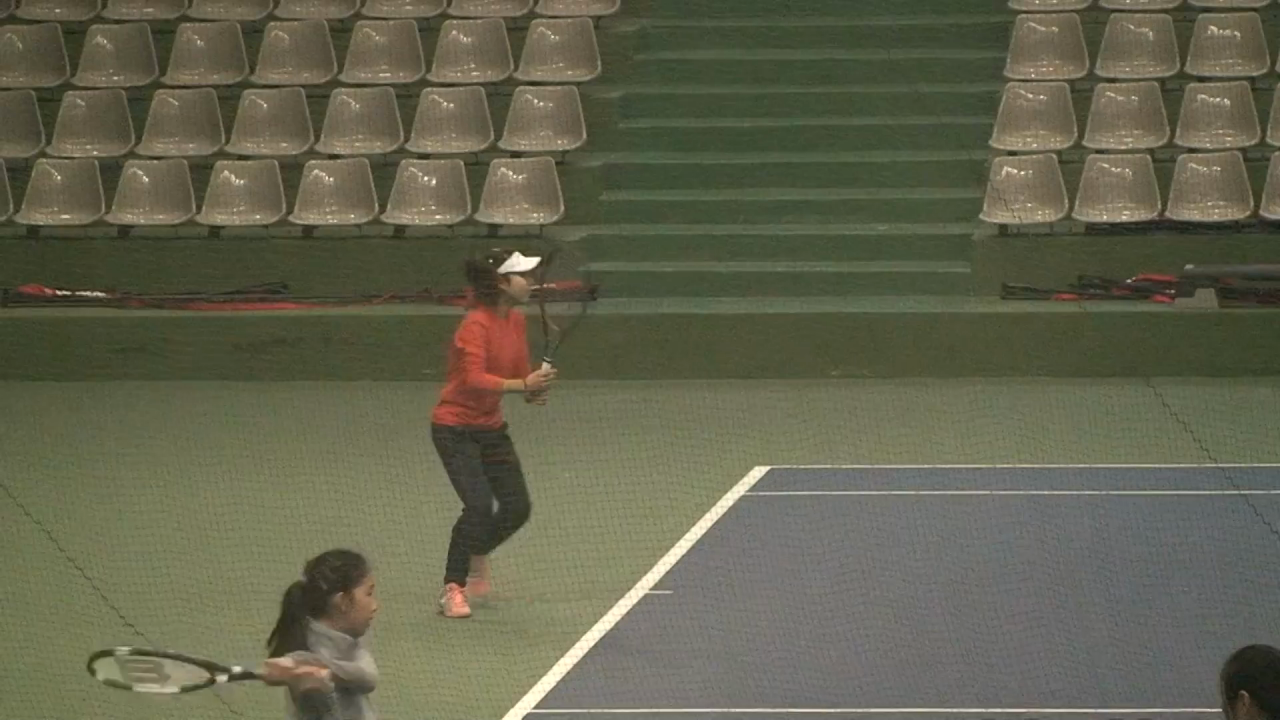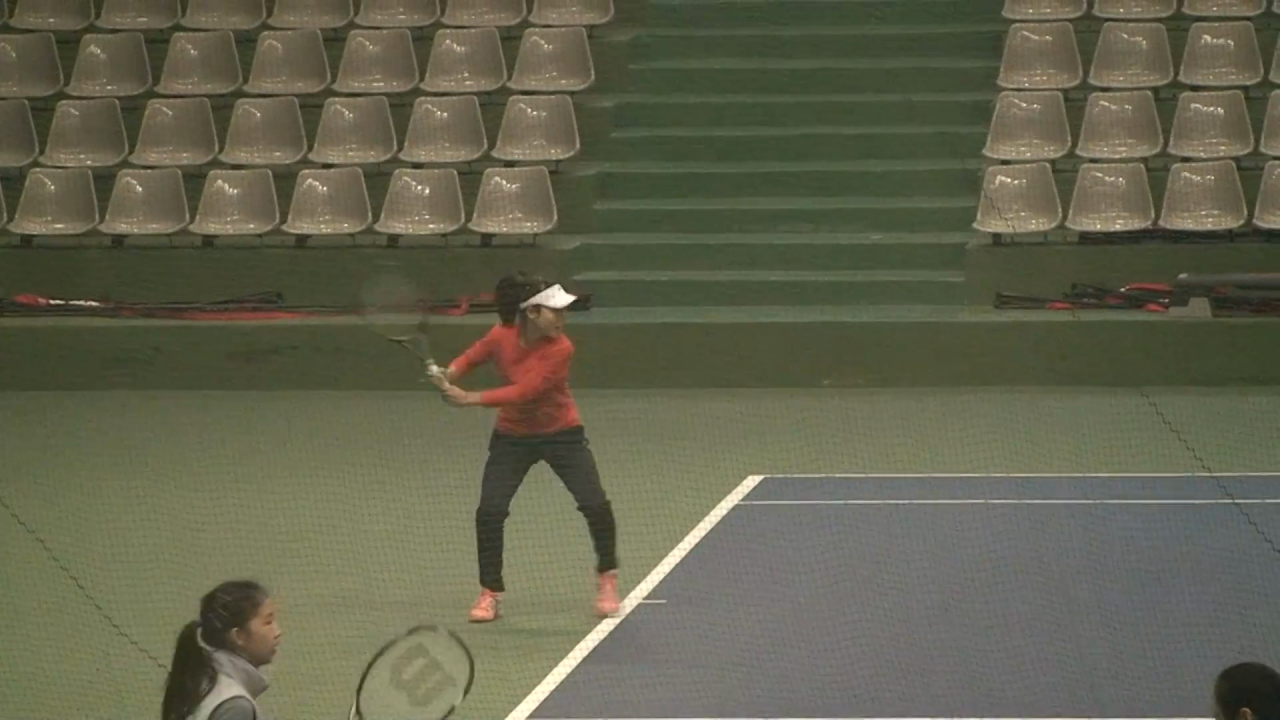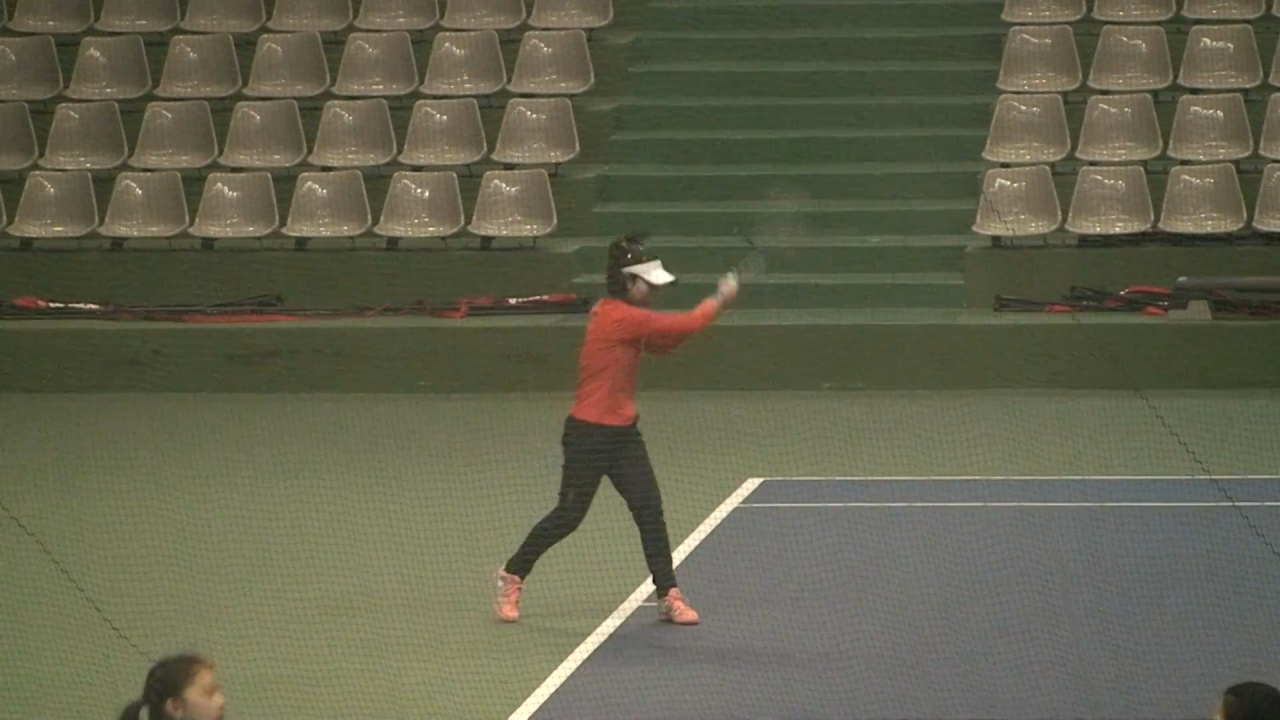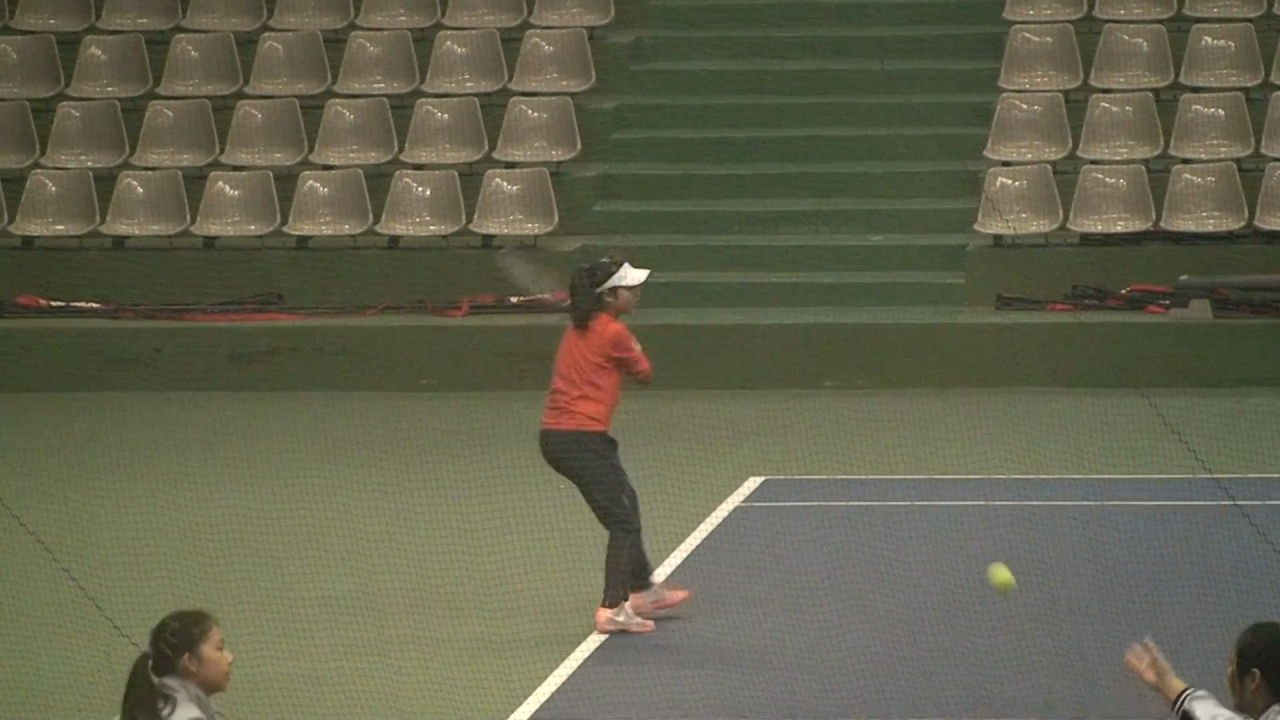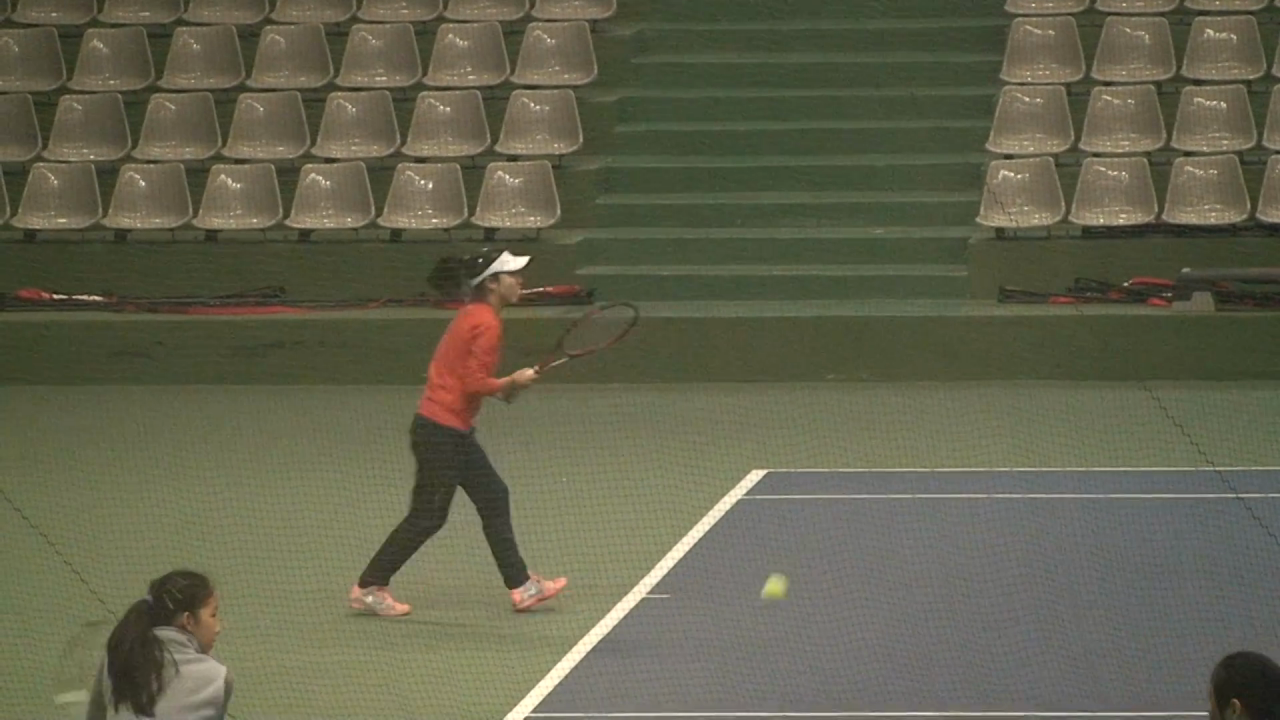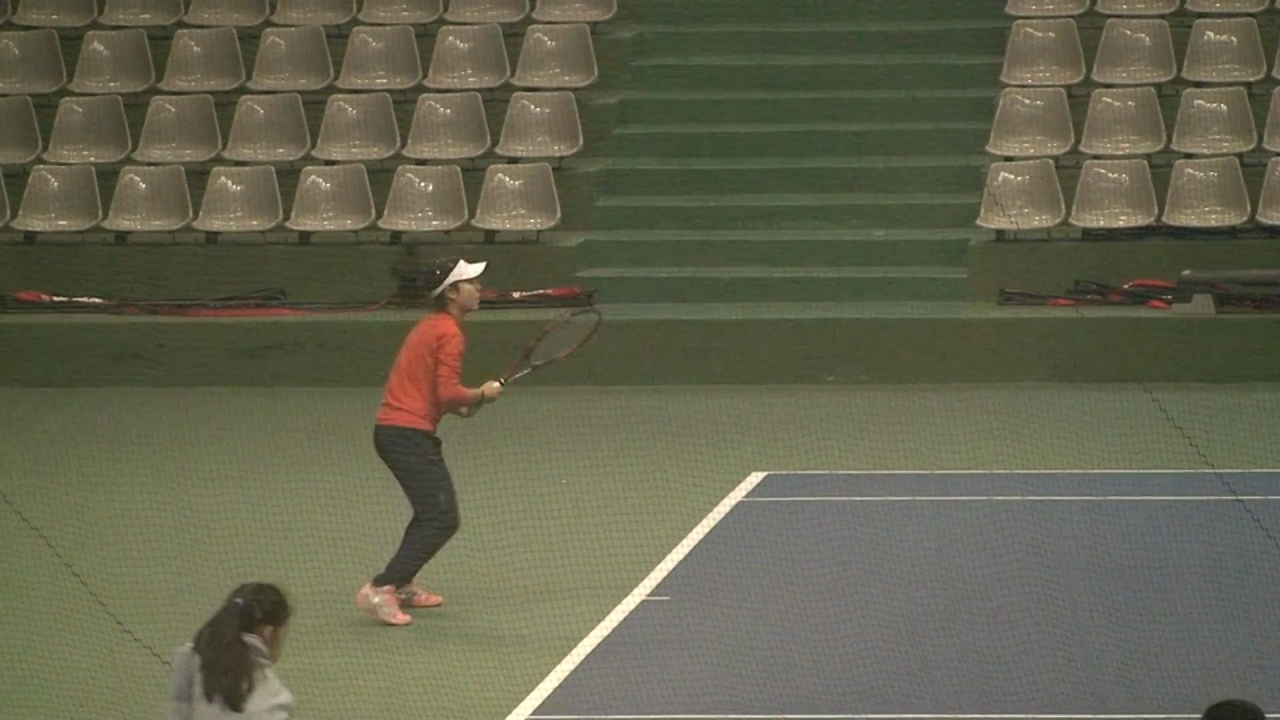
dt=0.5s
person 1, frame 1
left shoulder: (516, 319)
right shoulder: (475, 324)
left elbow: (522, 372)
right elbow: (473, 380)
left wrist: (536, 385)
right wrist: (520, 384)
left hip: (491, 427)
right hip: (455, 428)
left knee: (519, 507)
right knee: (479, 507)
left ankle: (476, 555)
right ankle: (452, 586)
person 1, frame 2
left shoulder: (561, 349)
right shoulder: (501, 334)
left elbow: (521, 392)
right elbow: (470, 357)
left wrist: (470, 399)
right wrist: (448, 374)
left hip: (562, 434)
right hip: (512, 436)
left knee: (595, 504)
right knee: (490, 512)
left ankle: (606, 578)
right ankle: (490, 592)
person 1, frame 3
left shoulder: (630, 316)
right shoulder: (616, 317)
left elbow: (671, 338)
right elbow: (687, 324)
right wrist: (721, 298)
left hip: (621, 430)
right hip: (588, 433)
left knee: (650, 511)
right knee: (568, 515)
left ankle: (669, 596)
right ankle: (512, 576)
person 1, frame 4
left shoulder: (581, 327)
right shoulder: (614, 333)
right elbow: (643, 373)
right wrist: (635, 350)
left hip: (555, 437)
right hip: (583, 440)
left knee: (622, 511)
right knee: (624, 522)
left ankle: (642, 592)
right ankle: (612, 609)
person 1, frame 5
left shoulder: (473, 315)
right shoulder: (487, 324)
right elbow: (476, 384)
left wrist: (501, 385)
right wrist: (513, 381)
left hip: (449, 427)
right hip: (441, 430)
left knee: (495, 497)
right knee: (427, 516)
left ankle: (521, 586)
right ankle: (368, 588)
person 1, frame 6
left shoulder: (431, 325)
right shoulder: (450, 333)
right elbow: (448, 393)
left wrist: (461, 404)
right wrist: (483, 394)
left hip: (392, 429)
right hip: (408, 435)
left knee: (433, 513)
right knee: (443, 520)
left ankle: (401, 587)
right ankle: (379, 589)
